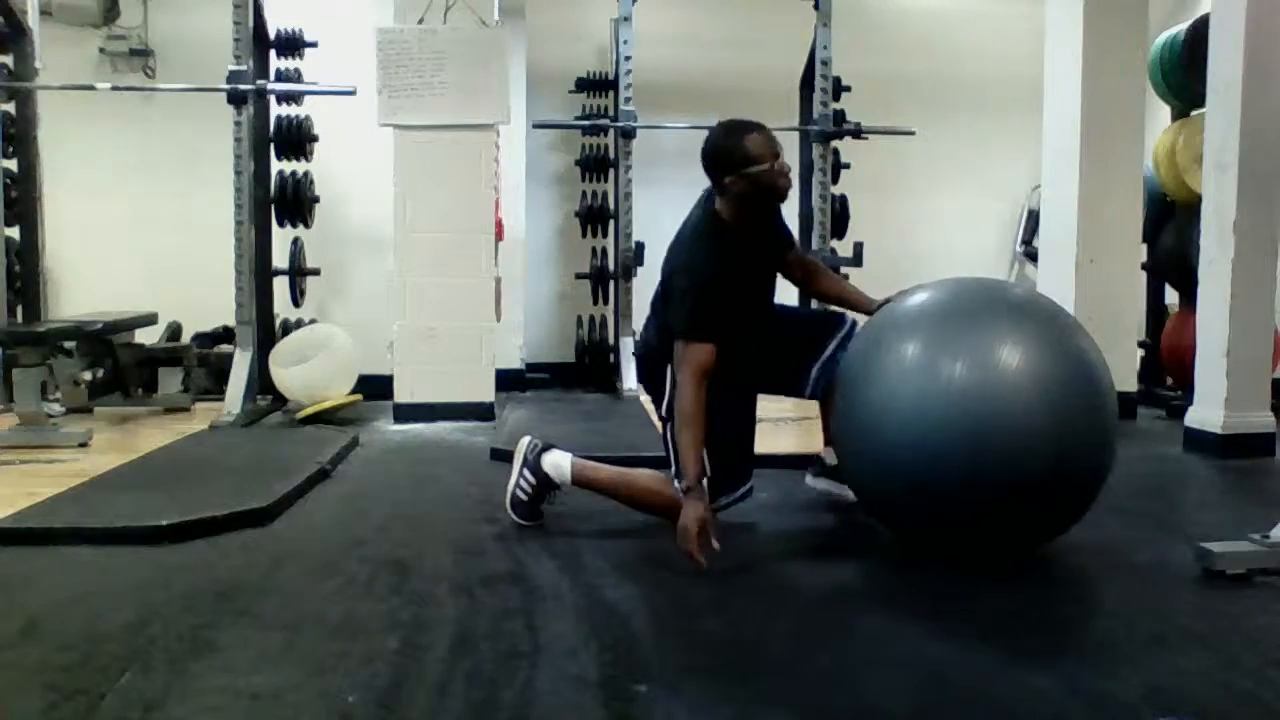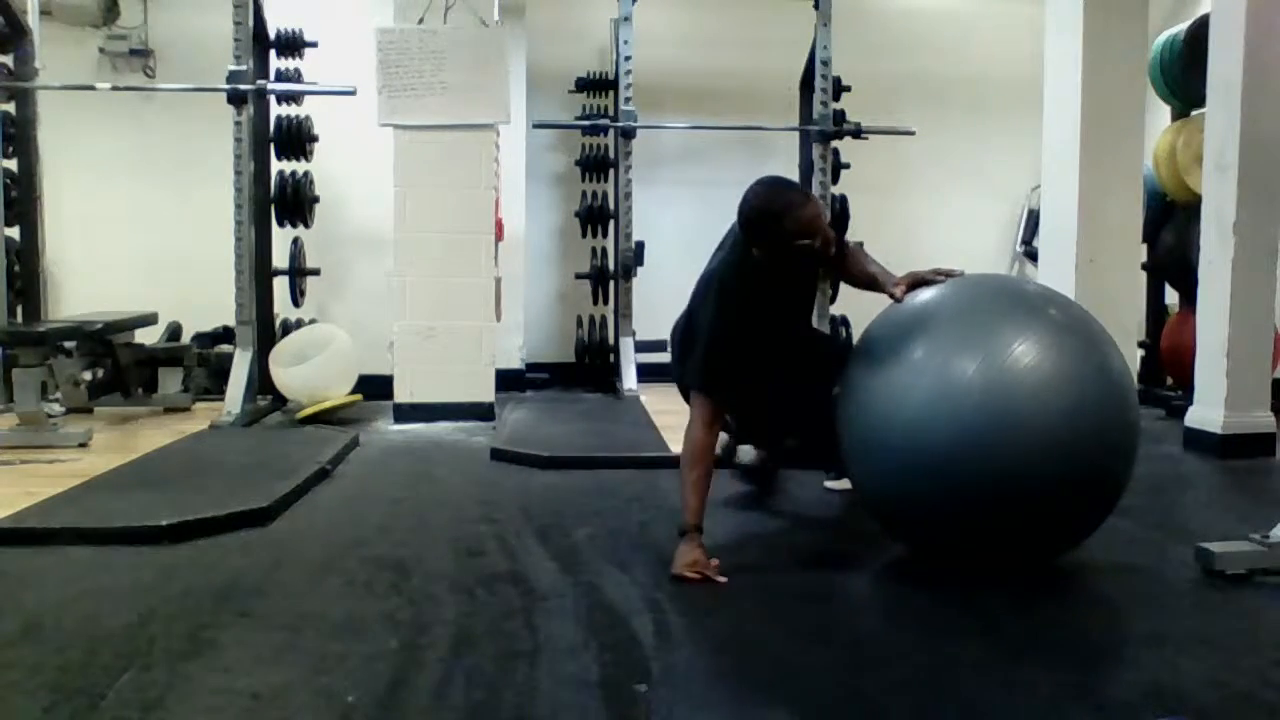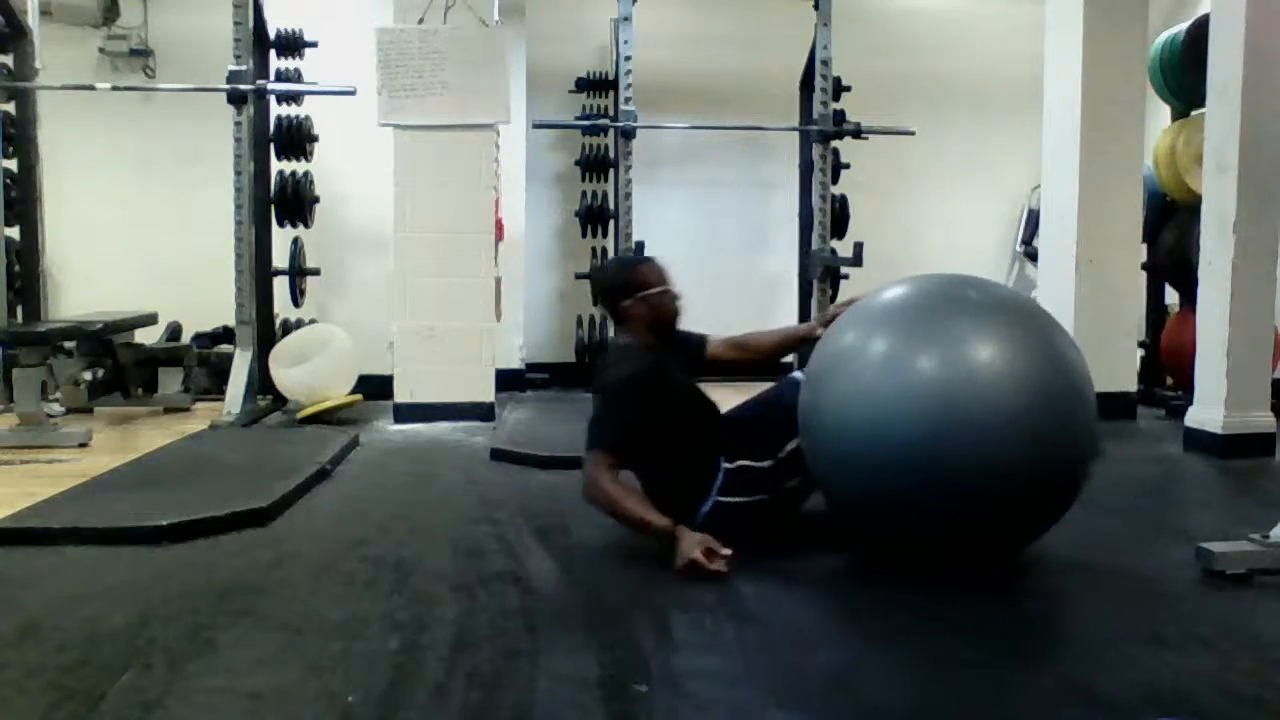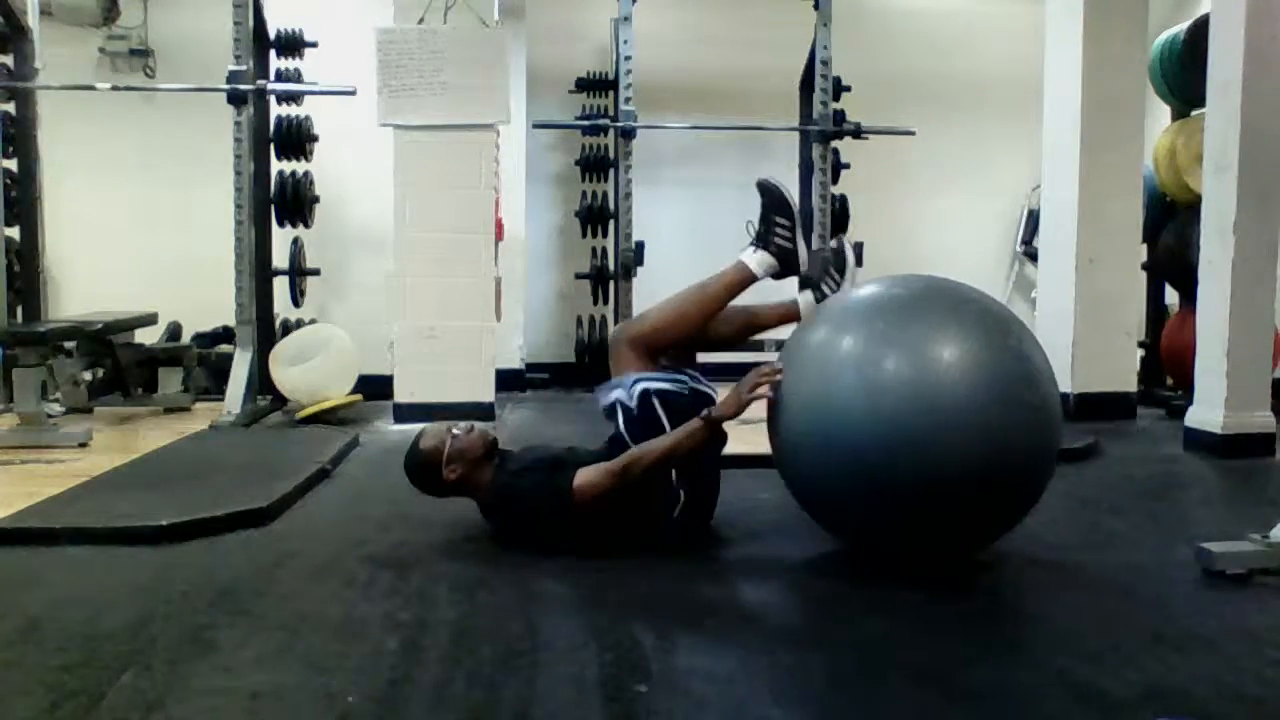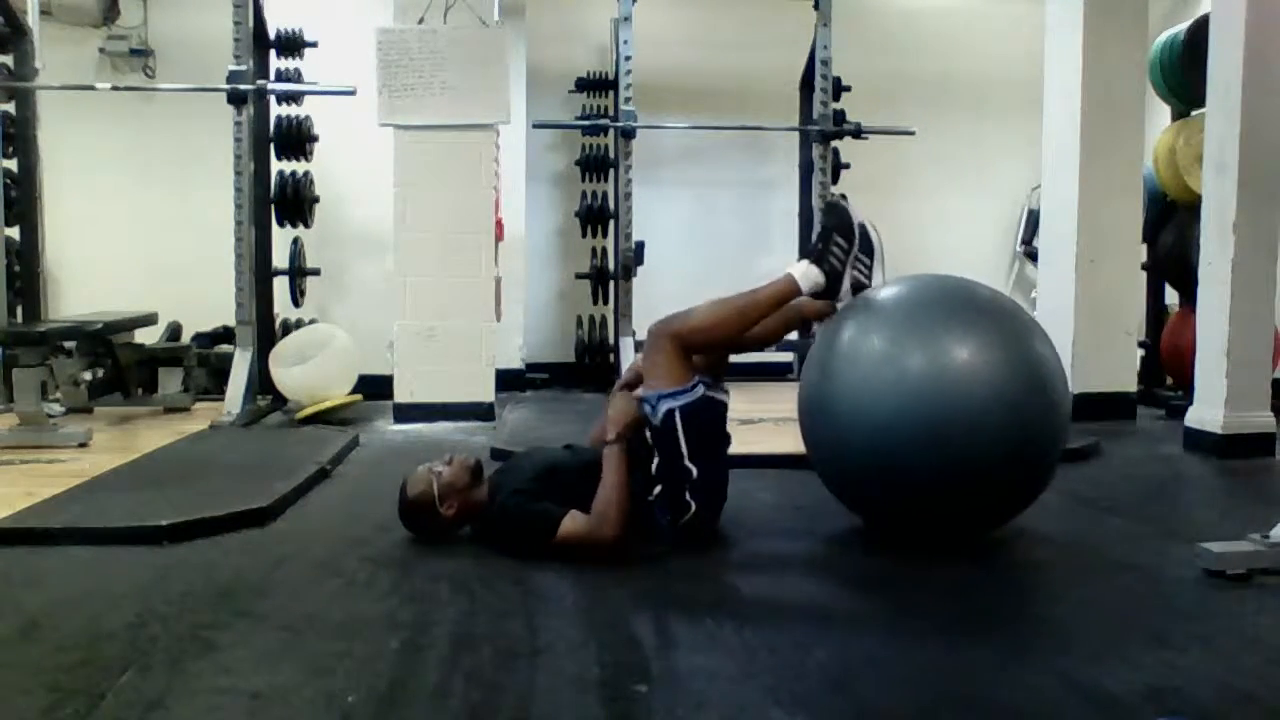
dt=1s
person 1, frame 1
left shoulder: (756, 206)
right shoulder: (700, 260)
left elbow: (800, 268)
right elbow: (692, 377)
left wrist: (874, 306)
right wrist: (693, 495)
right hip: (680, 355)
left knee: (839, 337)
right knee: (716, 492)
left ankle: (833, 468)
right ankle: (551, 465)
person 1, frame 2
left shoulder: (795, 230)
right shoulder: (730, 298)
left elbow: (845, 256)
right elbow: (704, 418)
left wrist: (887, 280)
right wrist: (690, 537)
right hip: (729, 380)
right ankle: (766, 453)
person 1, frame 3
left shoulder: (655, 342)
right shoulder: (627, 379)
left elbow: (734, 349)
right elbow: (597, 482)
left wrist: (810, 331)
right wrist: (676, 534)
right hip: (713, 501)
left knee: (804, 386)
person 1, frame 4
left shoulder: (513, 472)
right shoulder: (514, 494)
right elbow: (619, 474)
right wrist: (714, 414)
left hip: (671, 487)
right hip: (673, 497)
left knee: (674, 332)
right knee: (628, 339)
left ankle: (811, 304)
right ankle: (762, 257)
person 1, frame 5
left shoulder: (509, 482)
right shoulder: (509, 516)
right elbow: (606, 530)
left wrist: (619, 397)
right wrist: (620, 432)
left hip: (664, 478)
right hip: (680, 502)
left knee: (706, 339)
right knee: (667, 335)
left ankle: (829, 298)
right ankle: (813, 276)
